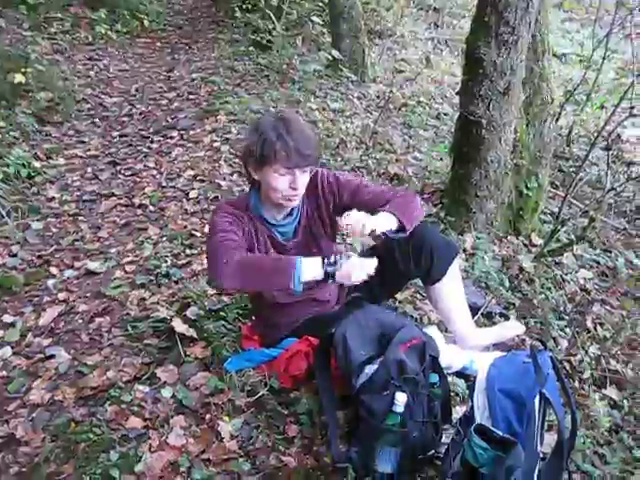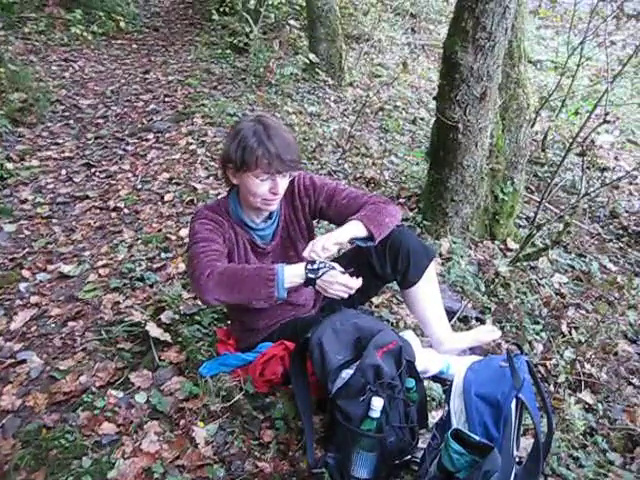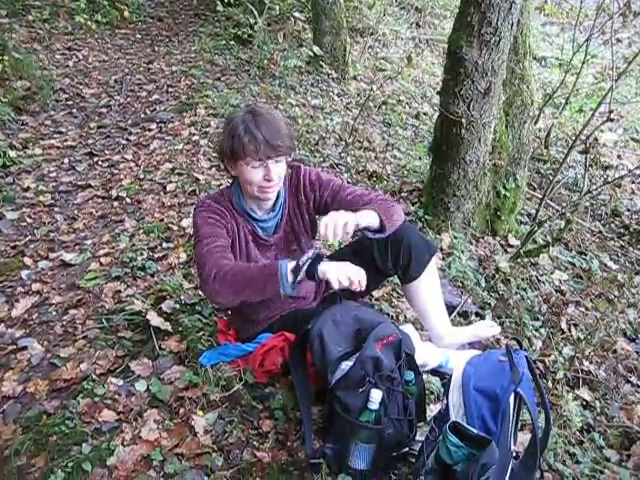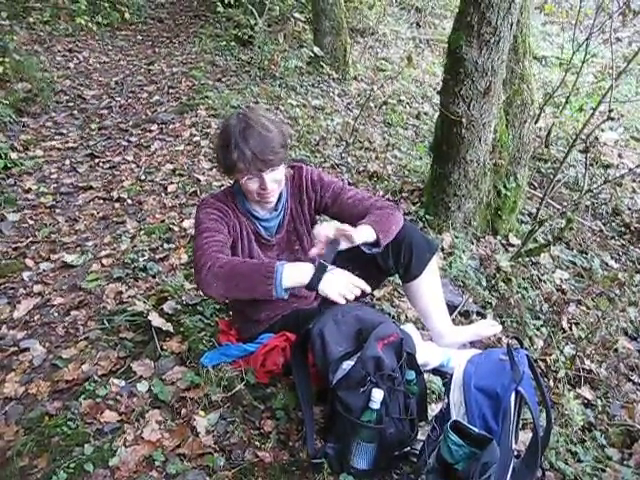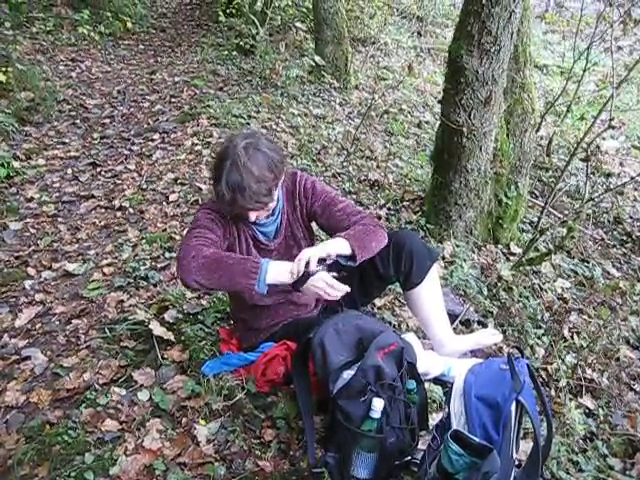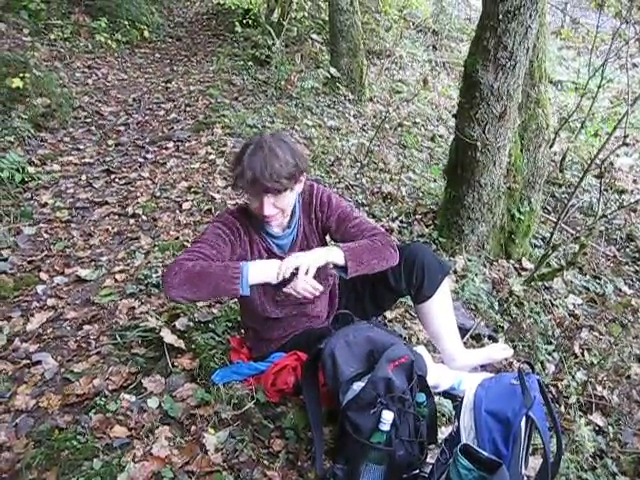
dt=0.7s
person 1, frame 1
left shoulder: (323, 186)
right shoulder: (232, 218)
left elbow: (410, 203)
right elbow: (226, 272)
left wrist: (374, 221)
right wrist: (326, 268)
left hip: (343, 291)
right hip: (295, 327)
left knee: (425, 239)
left ankle: (466, 337)
person 1, frame 2
left shoulder: (300, 189)
right shoulder: (211, 222)
left elbow: (386, 209)
right elbow: (208, 283)
left wrist: (338, 235)
right wrist: (306, 272)
left hip: (317, 297)
right hip: (271, 332)
left knee: (400, 241)
left ankle: (442, 341)
person 1, frame 3
left shoulder: (302, 181)
right shoulder: (214, 212)
left elbow: (390, 208)
right elbow: (217, 284)
left wrist: (356, 218)
right wrist: (308, 267)
left hip: (317, 289)
right hip: (271, 323)
left knee: (402, 237)
left ankle: (442, 335)
person 1, frame 4
left shoulder: (303, 181)
right shoulder: (217, 210)
left elbow: (387, 213)
right elbow: (210, 275)
left wrist: (354, 236)
right wrist: (308, 274)
left hip: (319, 290)
right hip: (273, 323)
left knee: (406, 236)
left ankle: (442, 334)
person 1, frame 5
left shoulder: (299, 187)
right shoulder: (216, 216)
left elbow: (373, 230)
right elbow: (191, 266)
left wrist: (330, 247)
right wrist: (290, 273)
left hip: (322, 293)
right hip: (276, 329)
left knee: (406, 244)
left ankle: (444, 343)
person 1, frame 6
left shoulder: (317, 200)
right shoulder: (232, 228)
left elbow: (385, 249)
right elbow: (176, 280)
left wrist: (323, 255)
right wrist: (266, 271)
left hip: (332, 303)
right hip: (288, 340)
left knee: (417, 258)
left ankle: (455, 357)
